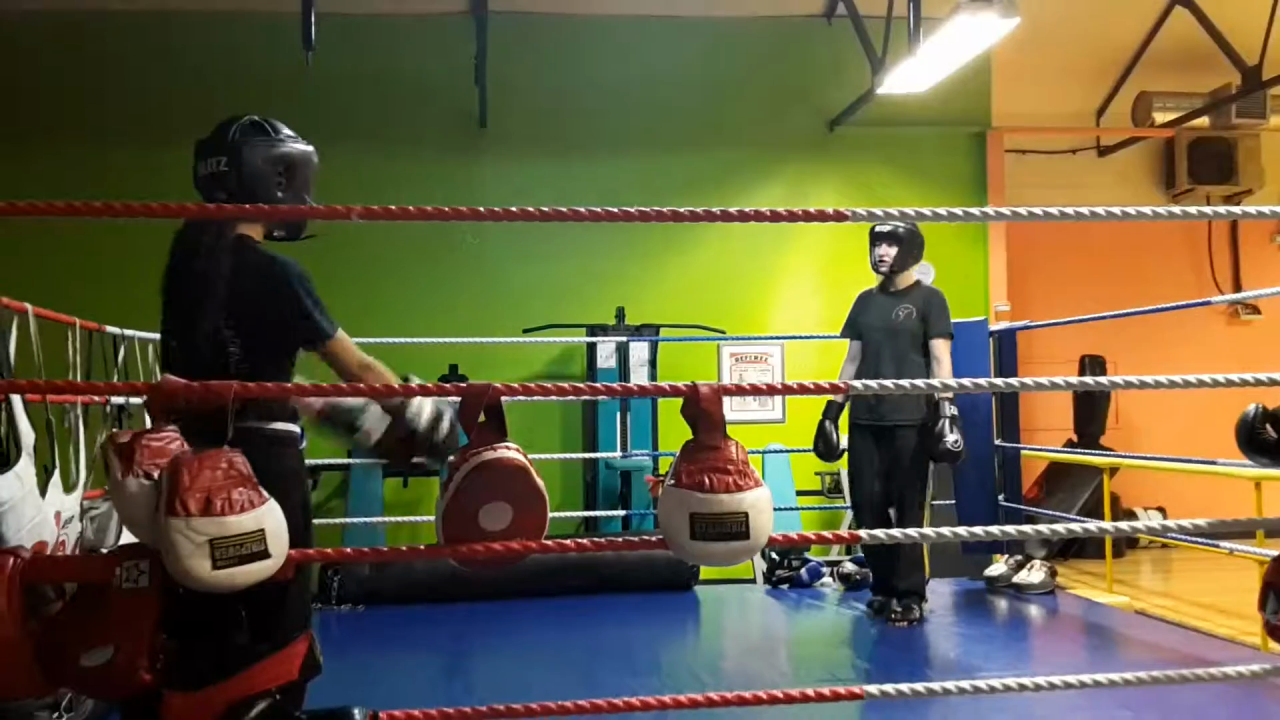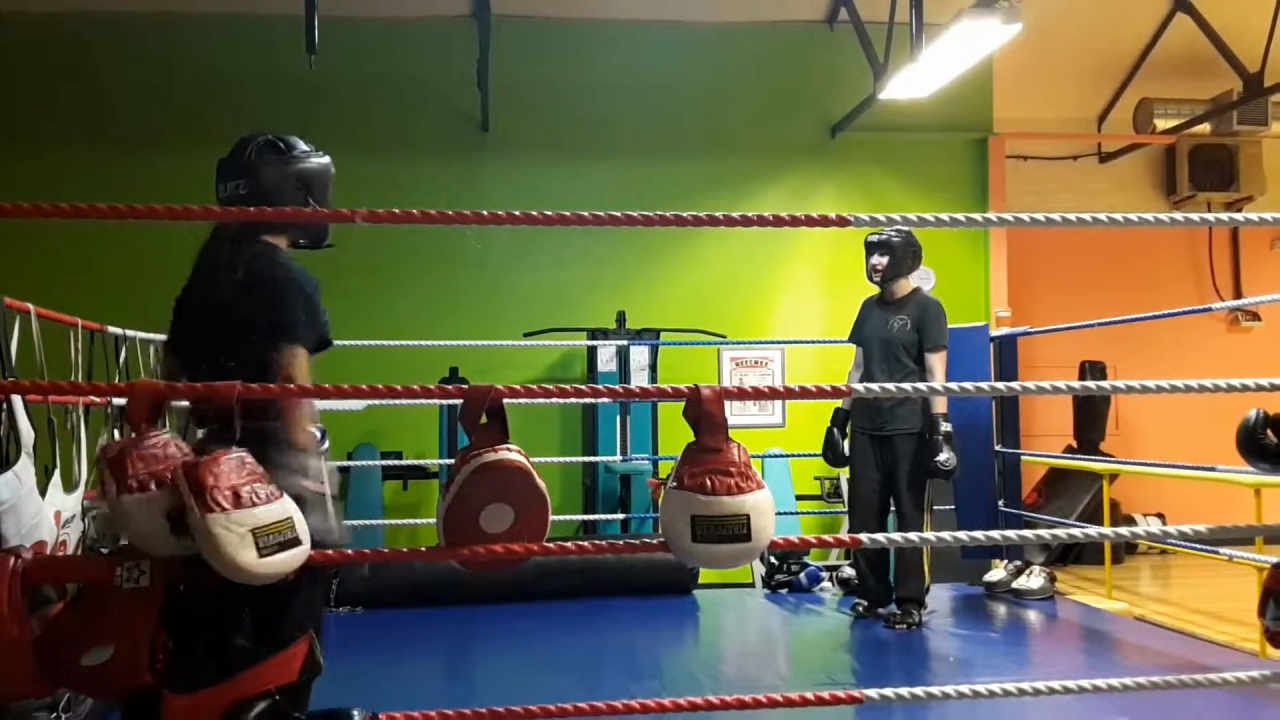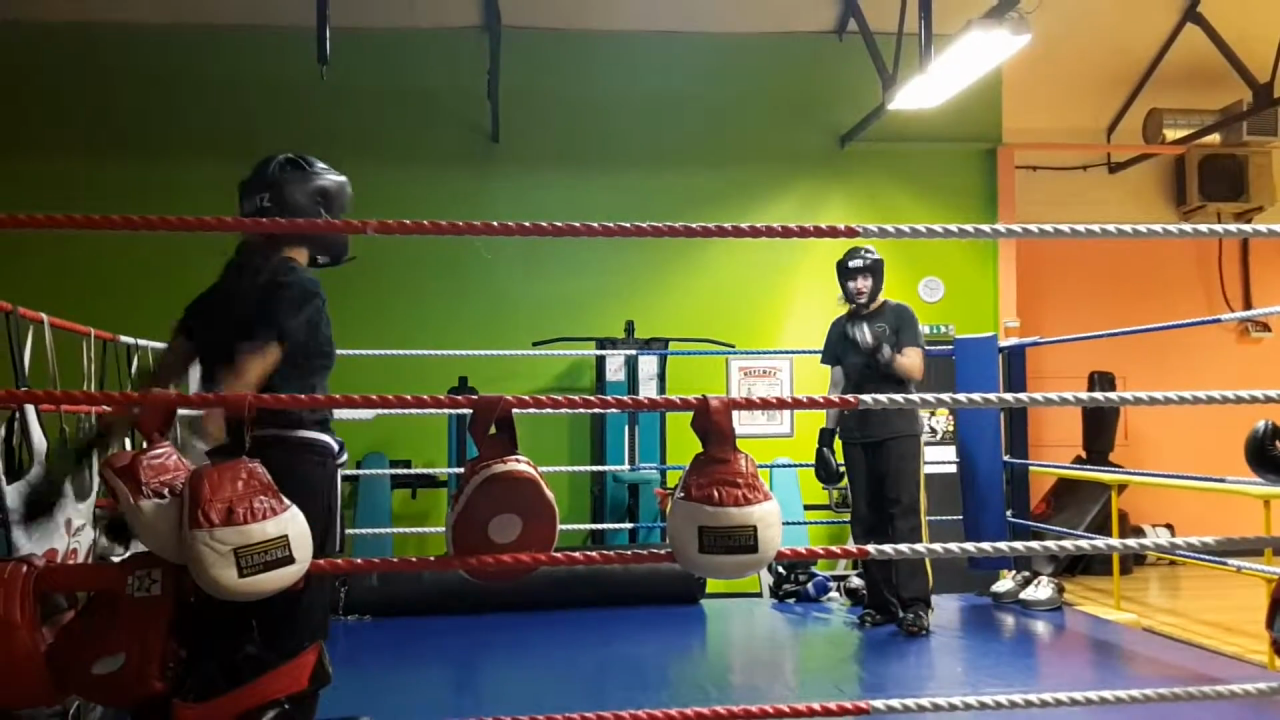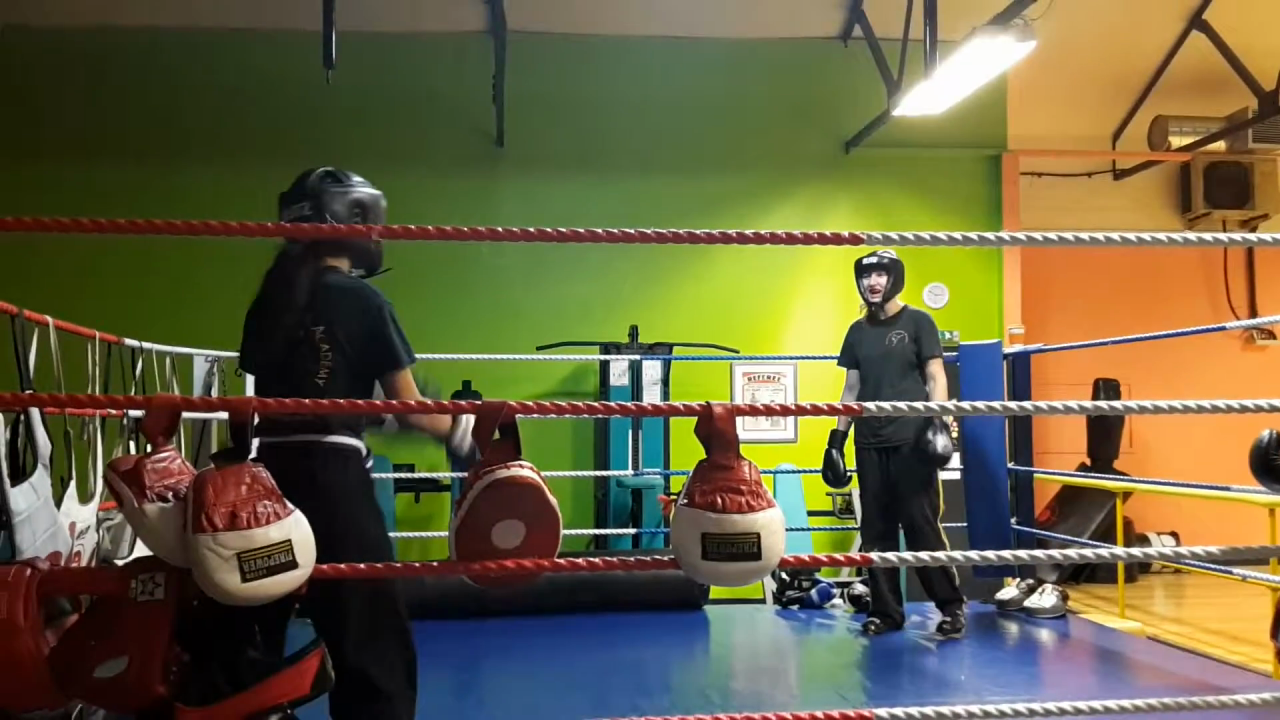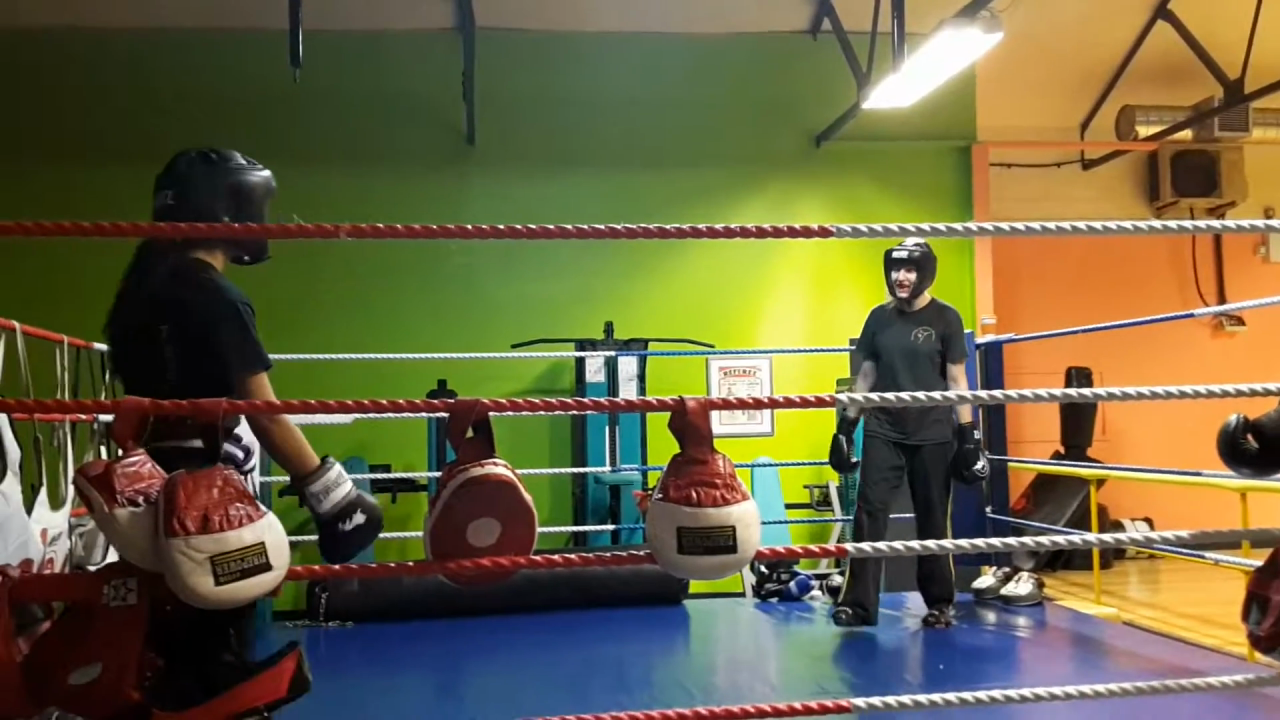
dt=1s
person 1, frame 1
left shoulder: (189, 263)
right shoulder: (271, 274)
right elbow: (351, 367)
left hip: (198, 458)
right hip: (262, 461)
left knee: (198, 621)
right knee: (273, 623)
person 1, frame 2
left shoulder: (207, 276)
right shoulder: (287, 281)
left elbow: (170, 377)
right elbow: (292, 392)
right wrist: (306, 494)
left hip: (219, 457)
right hip: (269, 462)
left knee: (203, 625)
right knee: (284, 623)
person 1, frame 3
left shoulder: (234, 284)
right shoulder: (298, 291)
left elbow: (165, 369)
right elbow: (239, 384)
left hip: (238, 464)
right hip: (298, 468)
left knee: (223, 627)
right knee: (295, 631)
person 1, frame 4
left shoulder: (269, 303)
right shoulder: (361, 302)
right elbow: (406, 405)
right wrist: (459, 428)
left hip: (268, 472)
right hip: (332, 477)
right knee: (371, 636)
person 1, frame 5
left shoulder: (147, 289)
right shoulder: (217, 299)
right elbow: (264, 415)
right wrist: (334, 496)
left knee: (171, 657)
right knee: (210, 665)
person 2, frame 1
left shoulder: (928, 298)
right shoulder: (865, 301)
left elbow: (940, 358)
left wrist: (946, 410)
right wrist: (832, 411)
left hip: (910, 421)
right hip: (865, 420)
left knee: (910, 509)
right knee: (867, 508)
left ankle: (910, 597)
right ankle: (882, 589)
person 2, frame 2
left shoulder: (926, 308)
right shoulder: (869, 307)
left elbow: (936, 373)
left wrist: (940, 429)
right wrist: (840, 418)
left hip: (909, 429)
right hip: (866, 427)
left knee: (910, 516)
right knee: (863, 514)
left ankle: (910, 602)
right ankle: (873, 594)
person 2, frame 3
left shoulder: (898, 315)
right shoulder: (840, 327)
left elbow: (915, 370)
left wrist: (878, 350)
right wrist: (826, 438)
left hip: (898, 430)
right hip: (856, 435)
left knee: (905, 514)
right knee: (866, 520)
left ankle: (915, 604)
right ankle: (881, 602)
person 2, frame 4
left shoulder: (918, 322)
right shoulder: (858, 331)
left elbow: (936, 378)
left wrist: (939, 425)
right wrist: (836, 439)
left hip: (912, 438)
right hip: (870, 441)
left knee: (920, 522)
right knee: (875, 527)
left ankle: (951, 604)
right ankle: (885, 610)
person 2, frame 5
left shoulder: (945, 318)
right shoulder: (878, 318)
left elbow: (957, 380)
right elbow: (865, 378)
left wrist: (968, 435)
right wrist: (846, 427)
left hip: (932, 435)
right hip: (881, 431)
left knee: (932, 521)
right knee: (870, 512)
left ankle: (940, 602)
right ankle: (858, 603)
